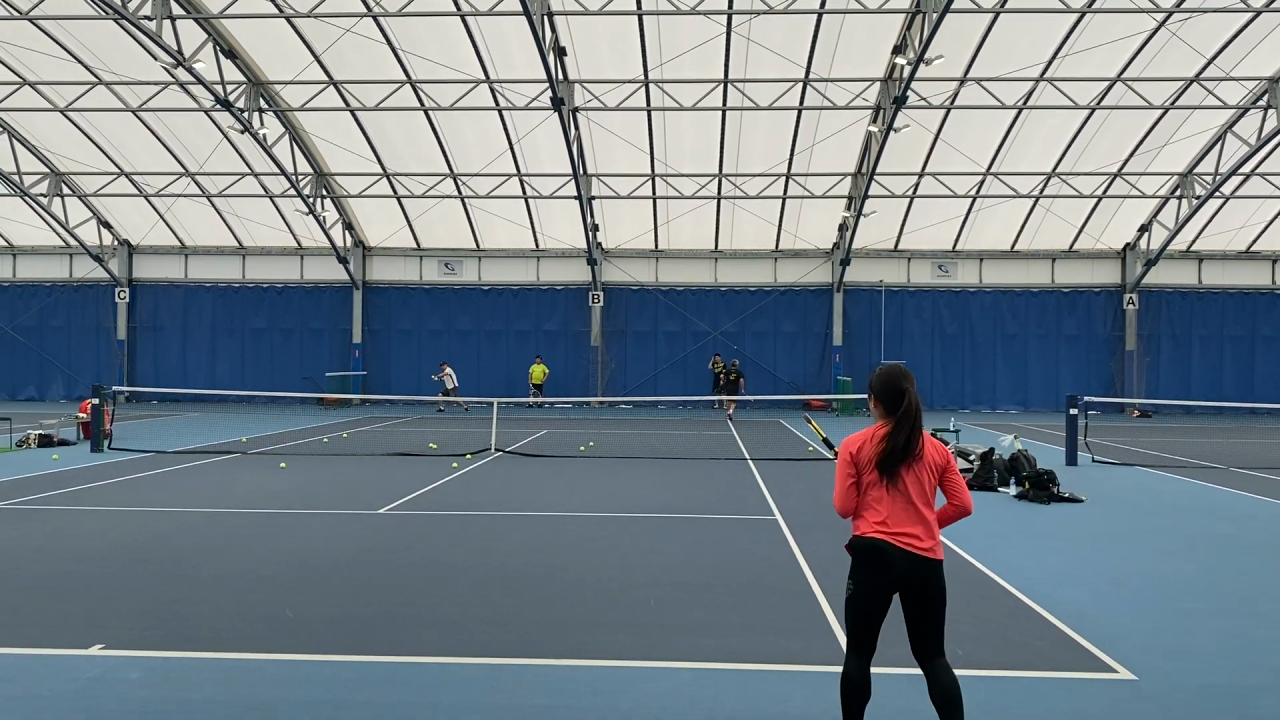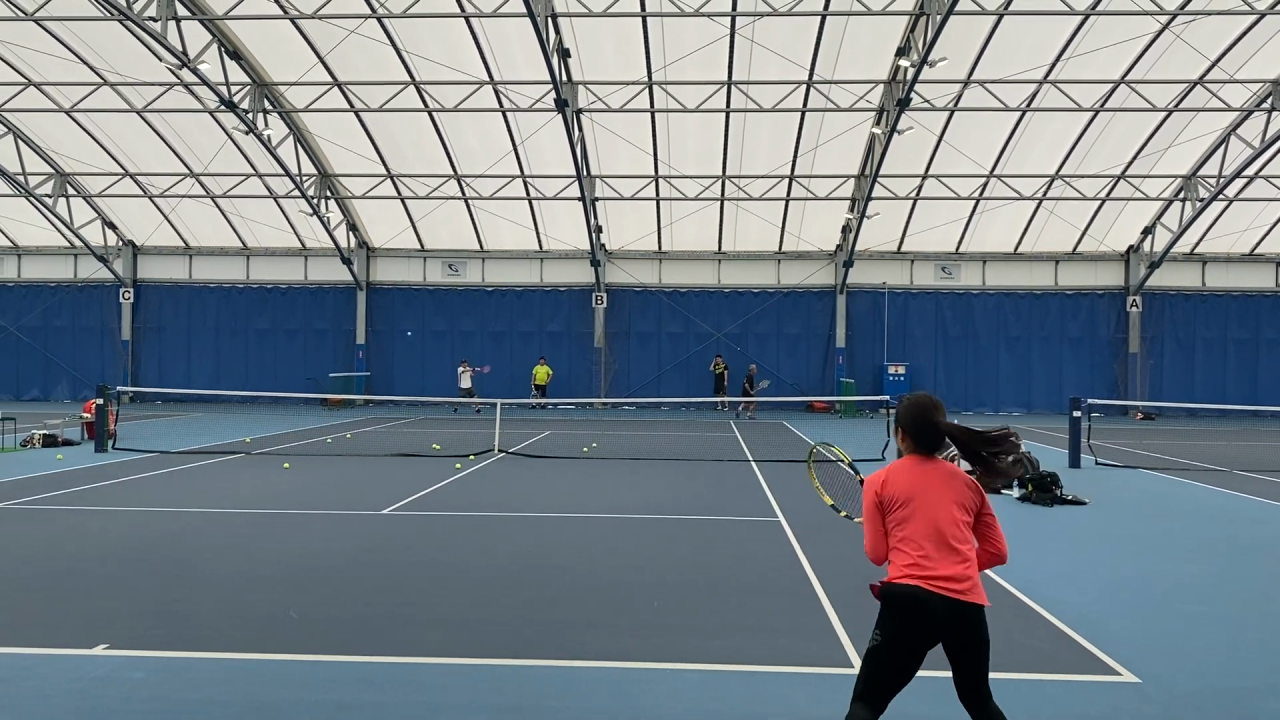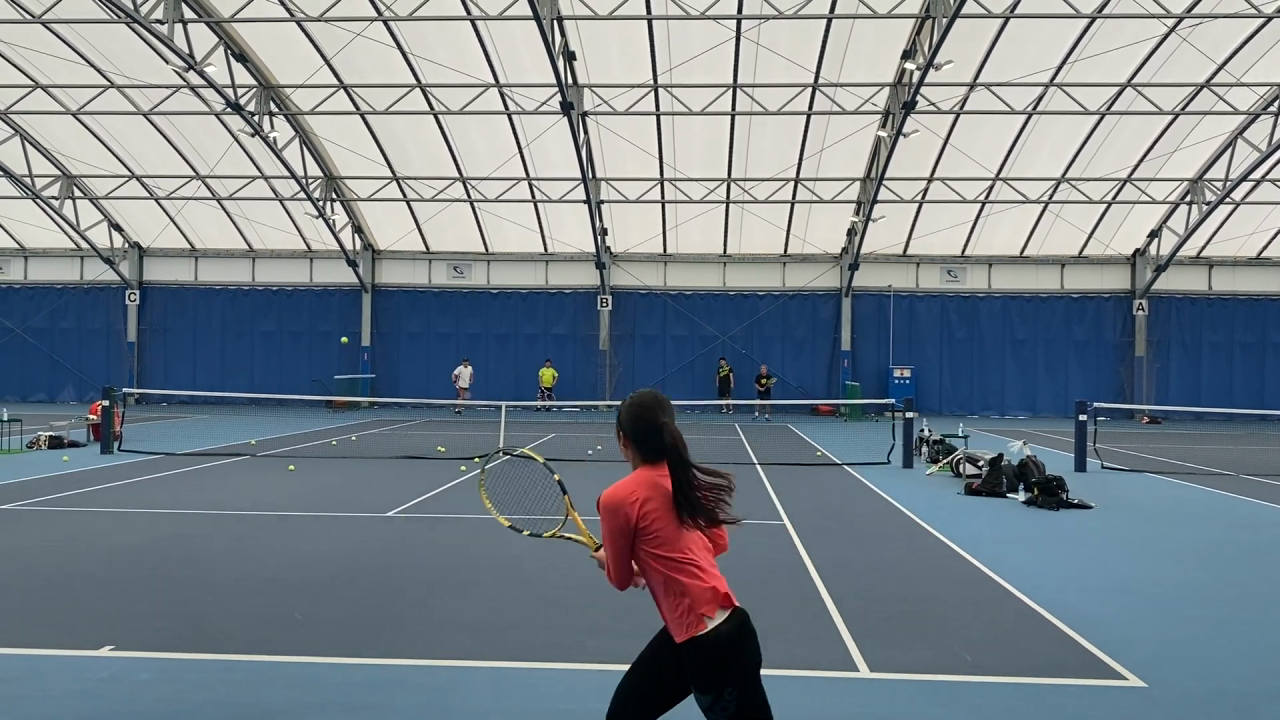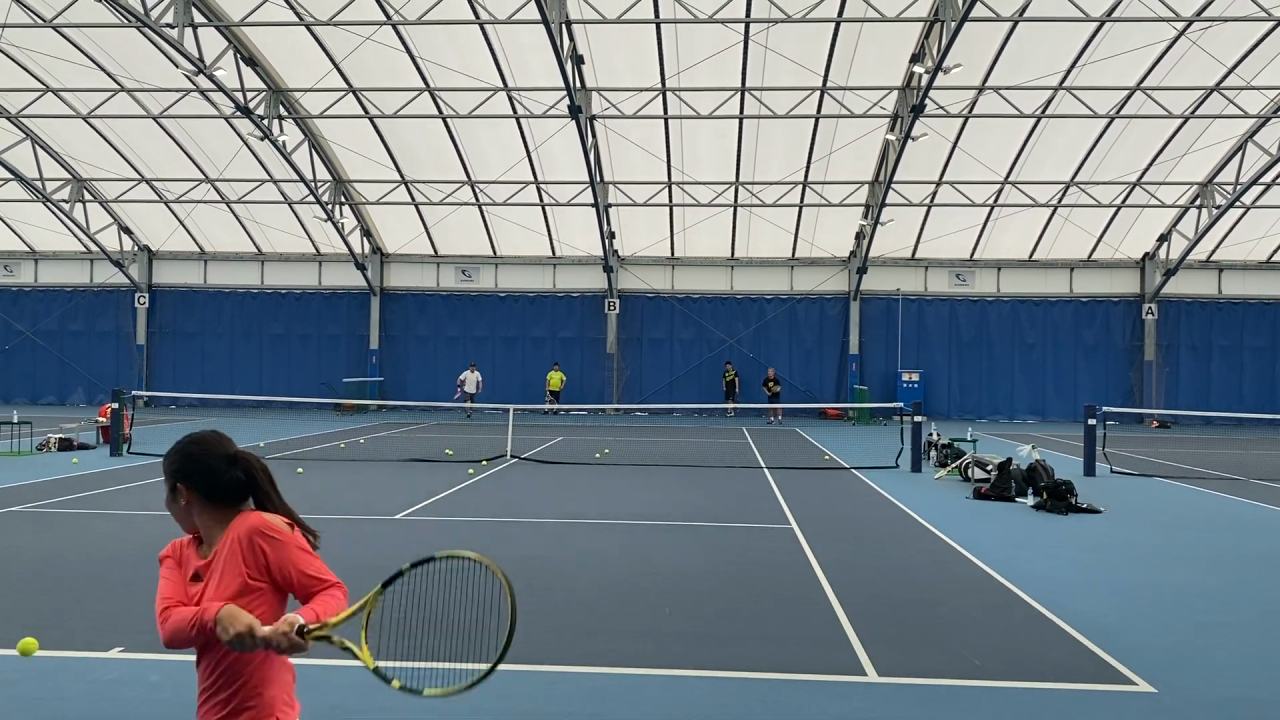
dt=0.5s
person 1, frame 1
left shoulder: (855, 445)
right shoulder: (936, 448)
left elbow: (844, 507)
right elbow: (962, 505)
left hip: (875, 556)
right hip: (926, 562)
left knee: (858, 654)
right knee: (933, 658)
person 1, frame 2
left shoulder: (880, 481)
right shoulder: (968, 484)
left elbow: (876, 552)
right elbow: (998, 553)
left hip: (909, 600)
right hip: (965, 606)
person 1, frame 3
left shoulder: (617, 498)
right shoulder: (688, 482)
left elbow: (621, 578)
right elbow: (719, 543)
left wrist: (606, 559)
left hip: (708, 640)
right hip: (690, 633)
person 1, frame 4
left shoulder: (260, 529)
right shoulder: (178, 553)
left elbow: (333, 593)
right elbow: (171, 626)
left wrist: (298, 623)
right wrist: (219, 617)
